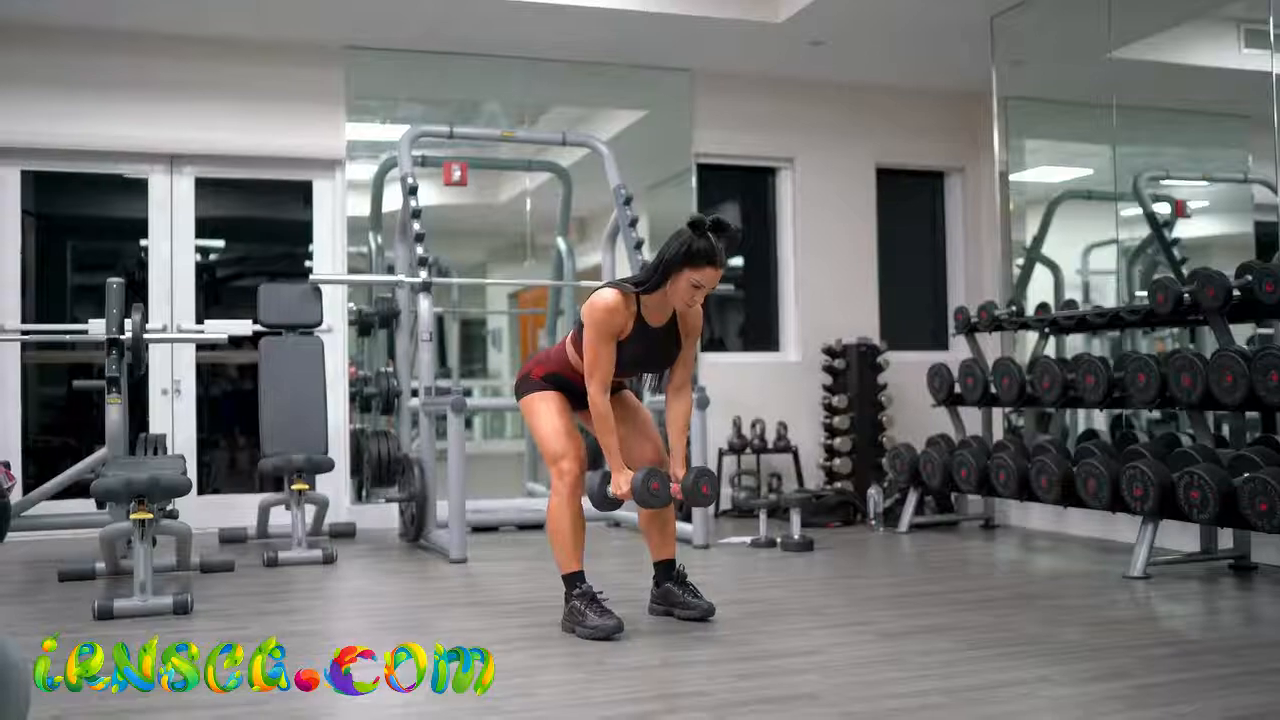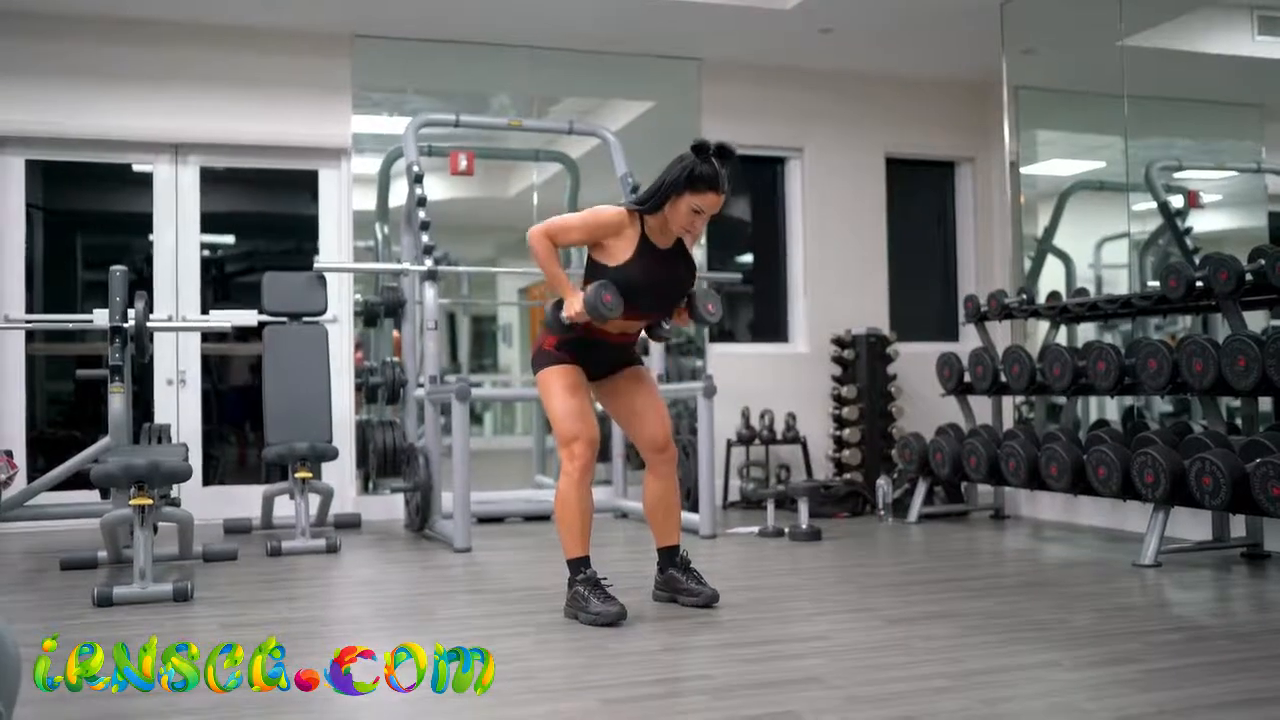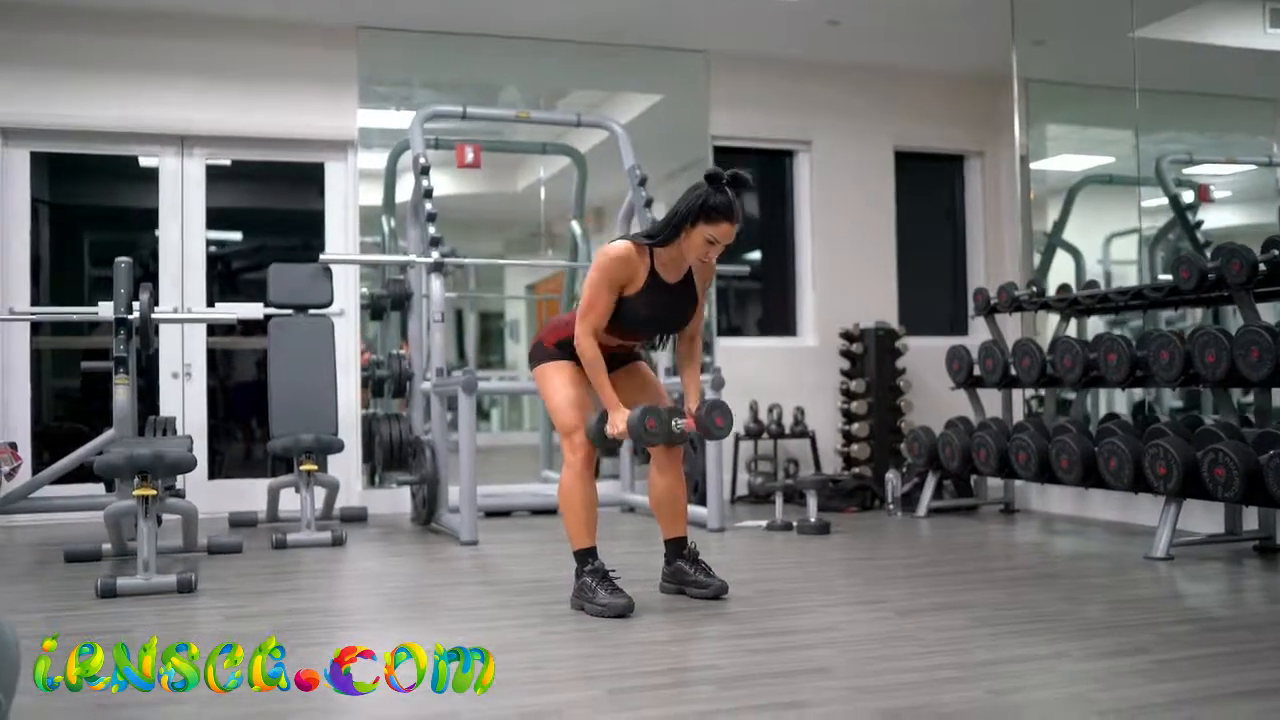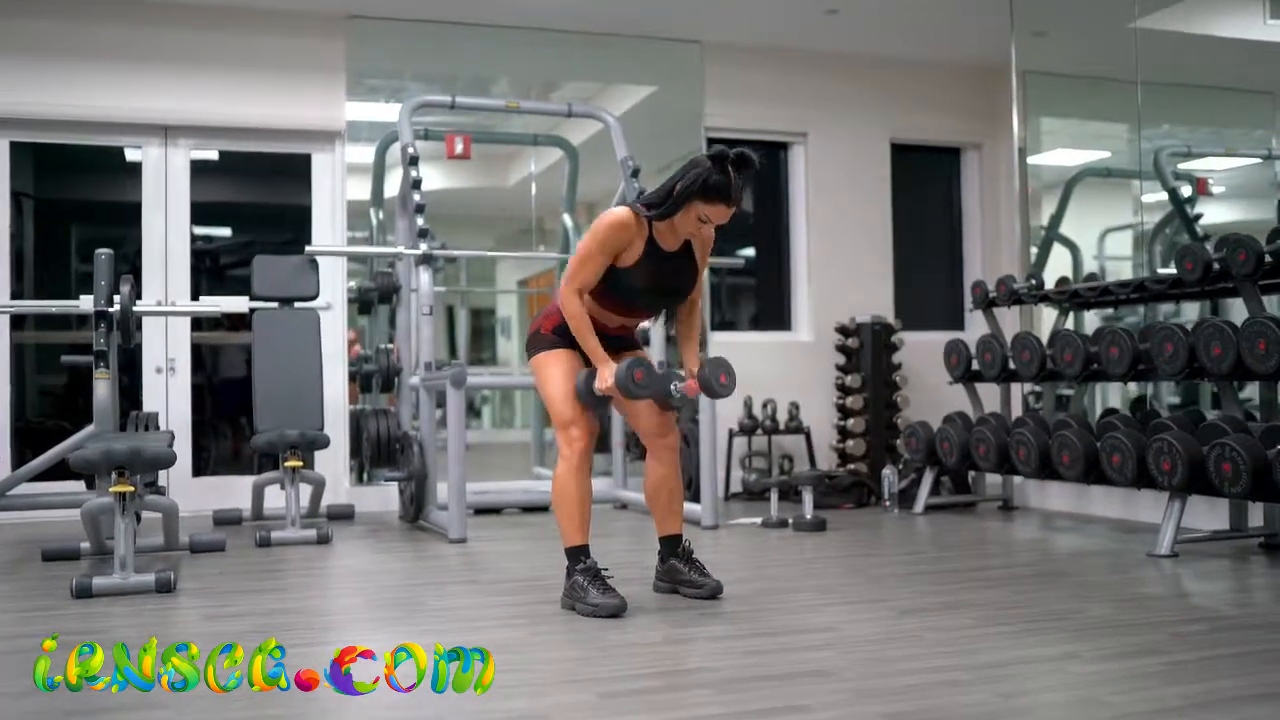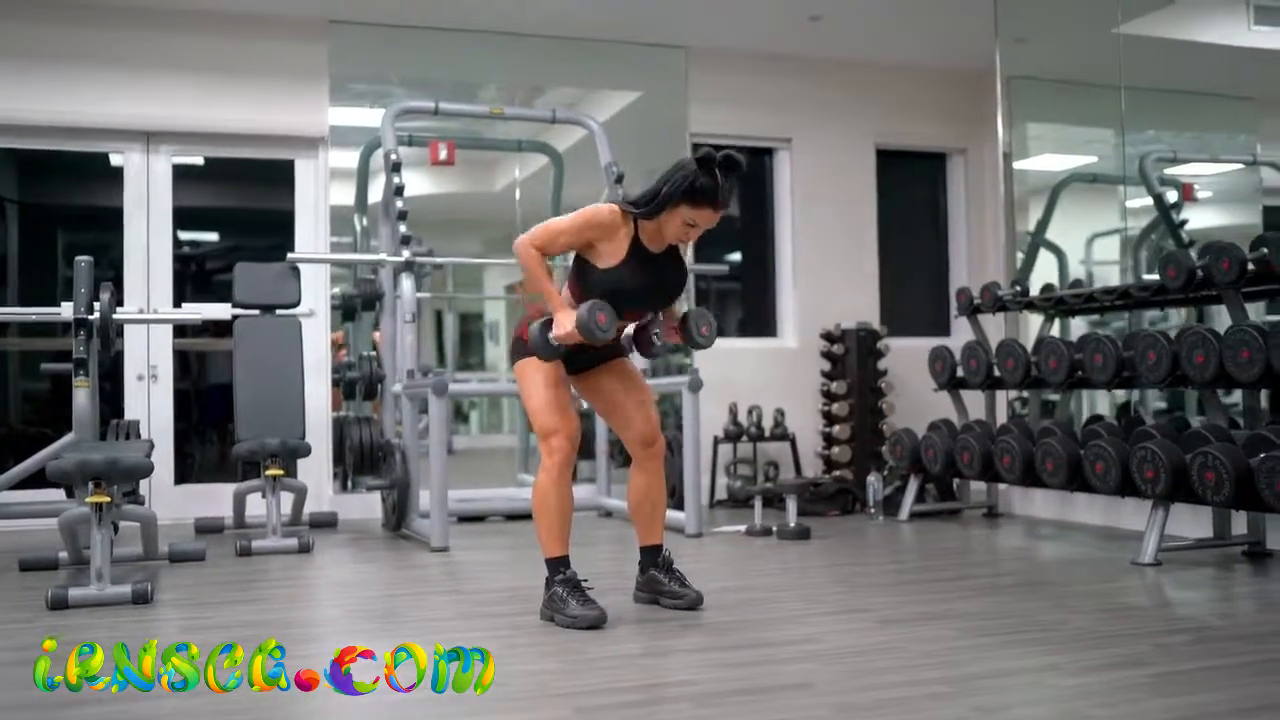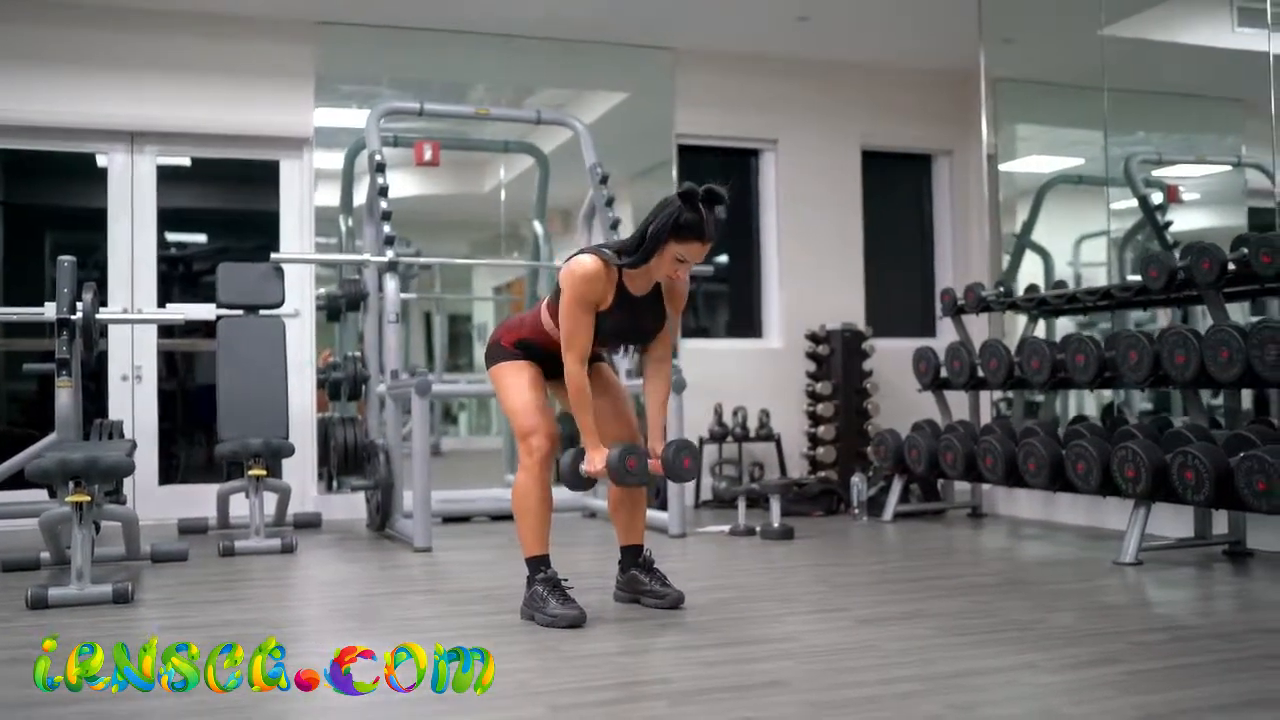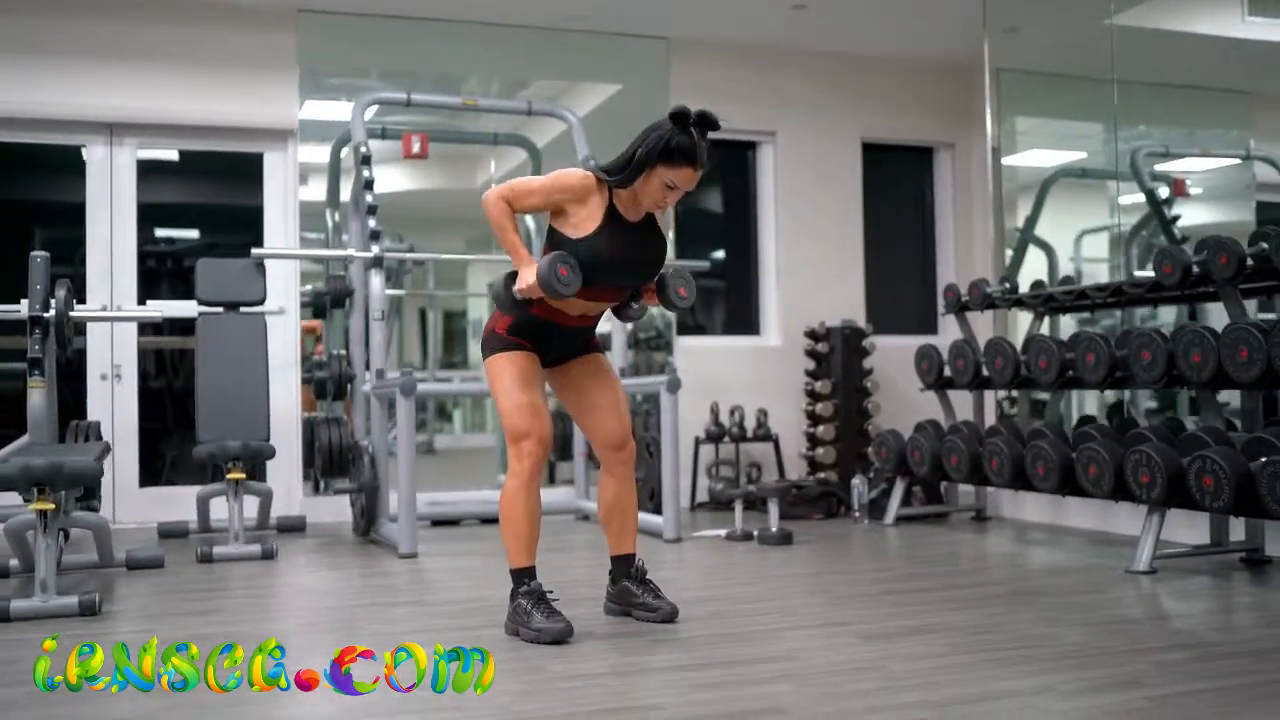
dt=0.7s
person 1, frame 1
left shoulder: (690, 316)
right shoulder: (610, 304)
left elbow: (679, 391)
right elbow: (595, 392)
left wrist: (678, 463)
right wrist: (618, 468)
left hip: (605, 385)
right hip: (548, 381)
left knee: (656, 467)
right knee: (569, 469)
left ankle: (667, 582)
right ankle: (577, 598)
person 1, frame 2
left shoulder: (689, 234)
right shoulder: (614, 223)
right elbow: (539, 235)
left wrist: (676, 307)
right wrist: (569, 293)
left hip: (621, 353)
right hip: (567, 346)
left knee: (662, 449)
right knee: (581, 449)
left ankle: (671, 569)
right ankle: (580, 583)
person 1, frame 3
left shoulder: (702, 270)
right shoulder: (622, 257)
left elbow: (689, 338)
right elbow: (584, 333)
left wrist: (692, 400)
right wrist: (613, 409)
left hip: (620, 355)
right hip: (563, 348)
left knee: (668, 441)
right knee: (582, 441)
left ankle: (678, 561)
right ankle: (588, 575)
person 1, frame 4
left shoulder: (700, 240)
right shoulder: (621, 223)
left elbow: (688, 303)
right elbow: (570, 292)
left wrist: (692, 365)
right wrist: (600, 363)
left hip: (621, 338)
right hip: (563, 335)
left knee: (665, 433)
right knee: (579, 436)
left ankle: (673, 559)
right ankle: (579, 573)
person 1, frame 5
left shoulder: (678, 239)
right shoulder: (607, 221)
right elbow: (526, 245)
left wrist: (670, 322)
right wrist: (559, 310)
left hip: (603, 347)
right hip: (545, 340)
left knee: (650, 442)
right knee: (560, 443)
left ankle: (652, 568)
right ankle: (558, 583)
person 1, frame 6
left shoulder: (674, 286)
right shoulder: (590, 271)
left elbow: (658, 361)
right elbow: (572, 364)
left wrist: (656, 439)
right wrist: (591, 444)
left hip: (582, 354)
right hip: (520, 348)
left knee: (629, 448)
right knee: (539, 445)
left ankle: (633, 569)
right ankle: (539, 584)
person 1, frame 7
left shoulder: (654, 210)
right shoulder: (580, 188)
right elbow: (495, 199)
left wrist: (646, 288)
right wrist: (526, 264)
left hip: (577, 338)
right hip: (519, 329)
left knee: (620, 447)
right knee: (531, 448)
left ankle: (624, 579)
right ankle: (524, 595)
